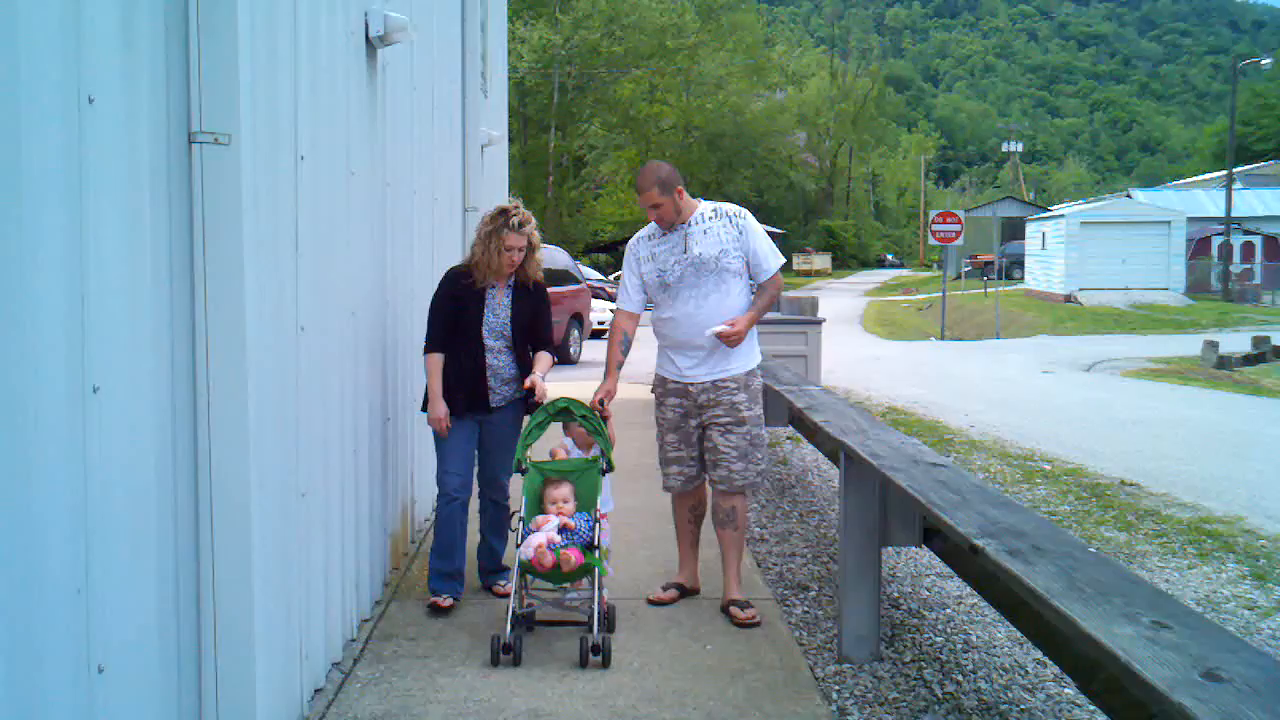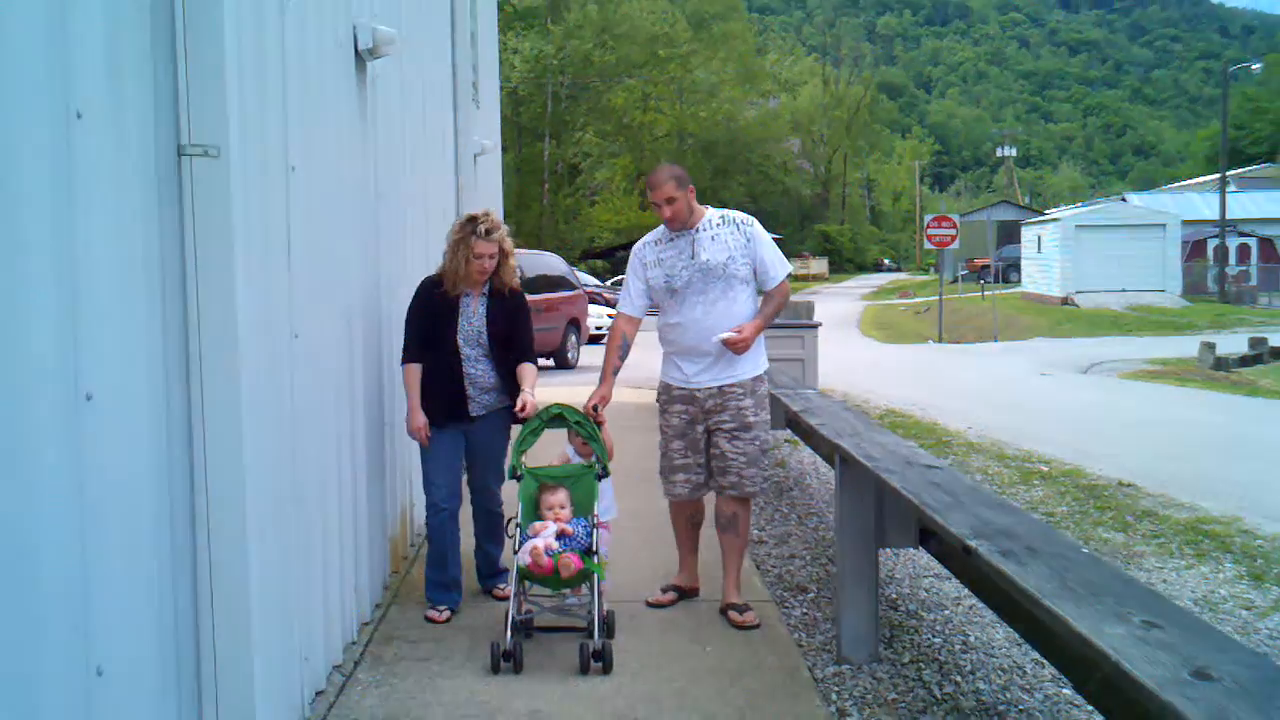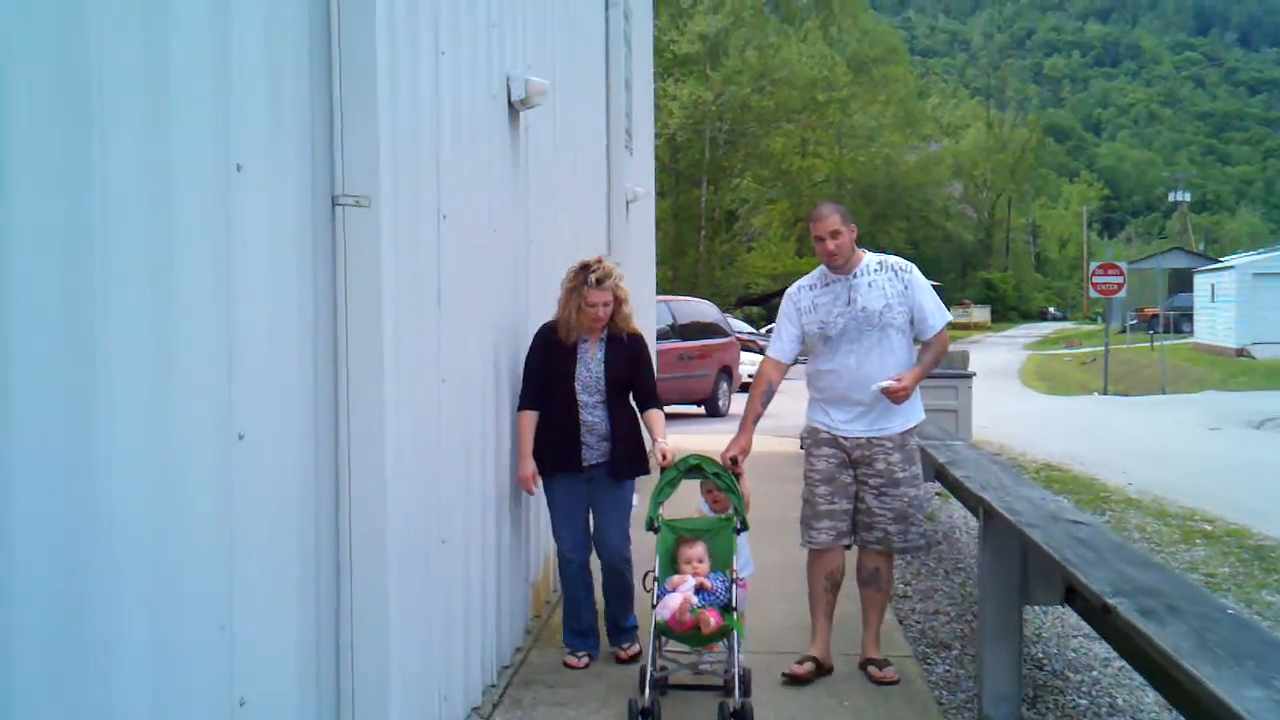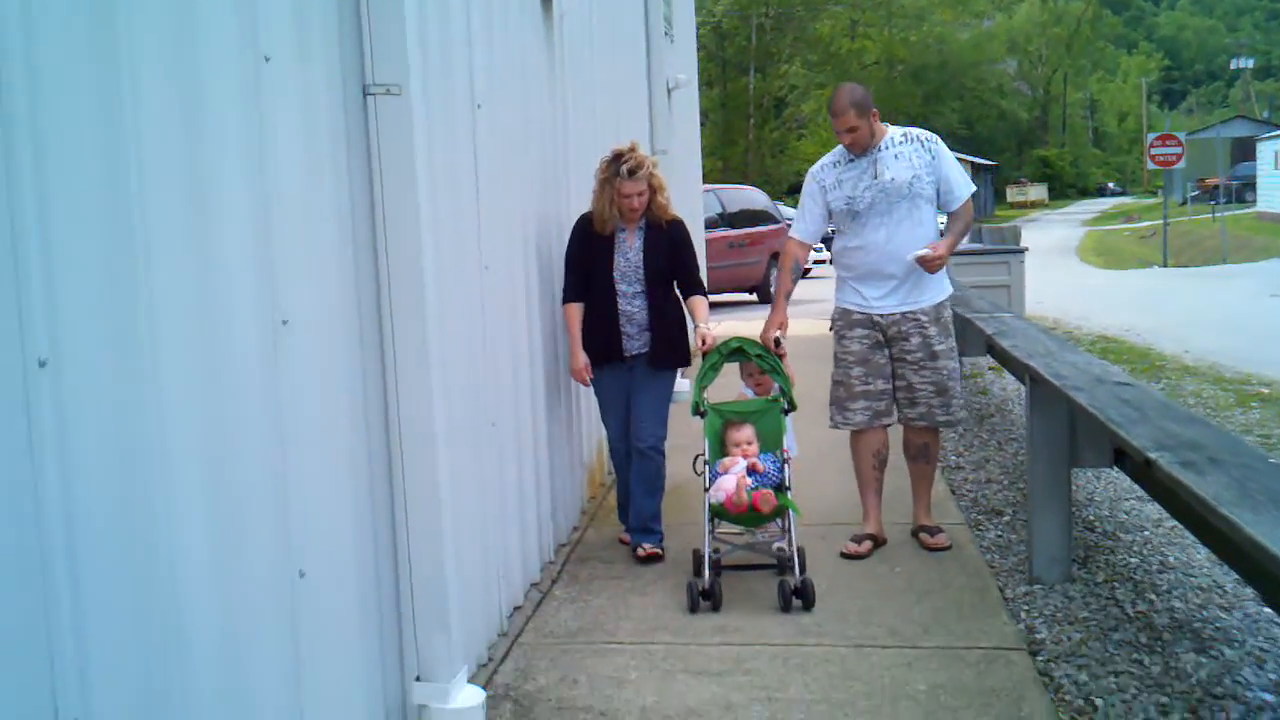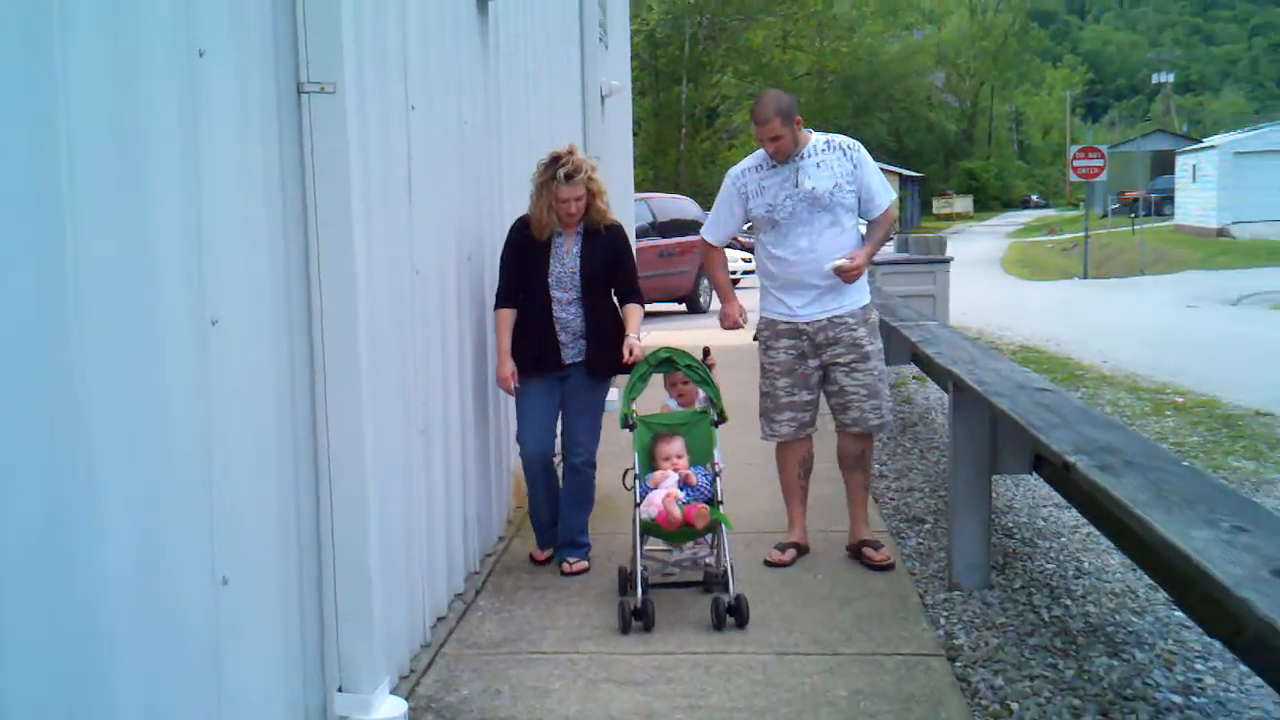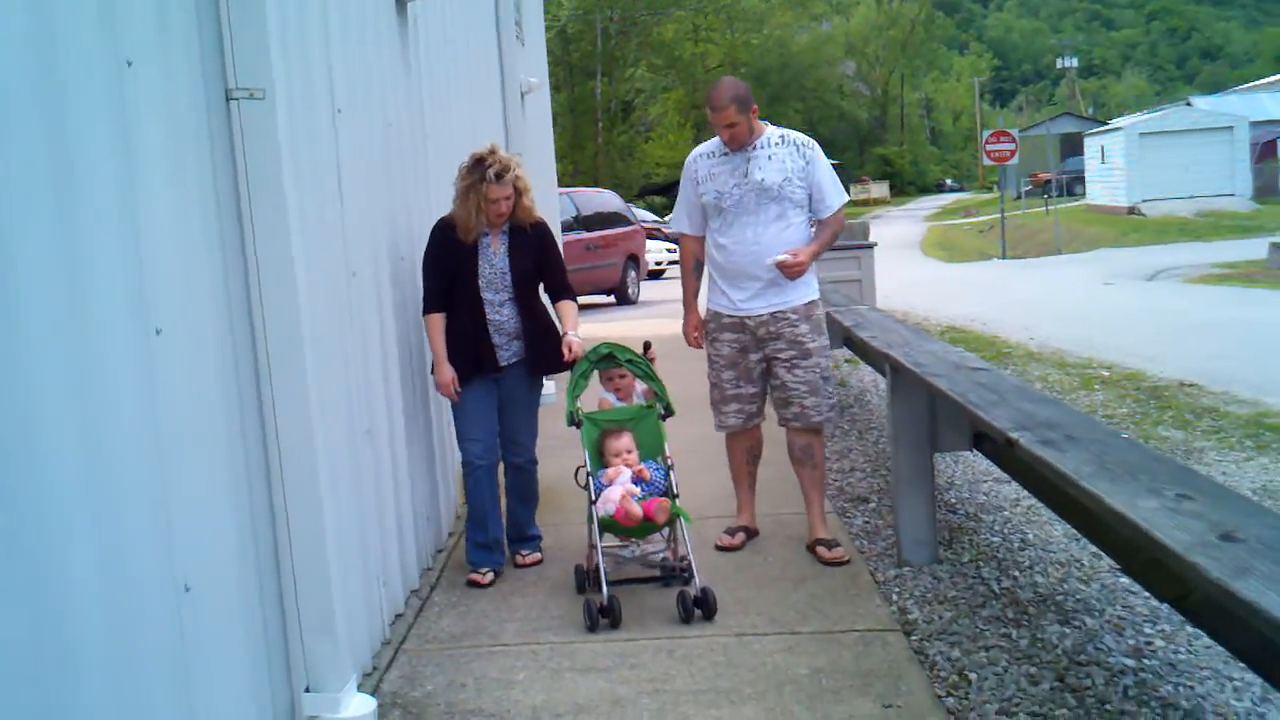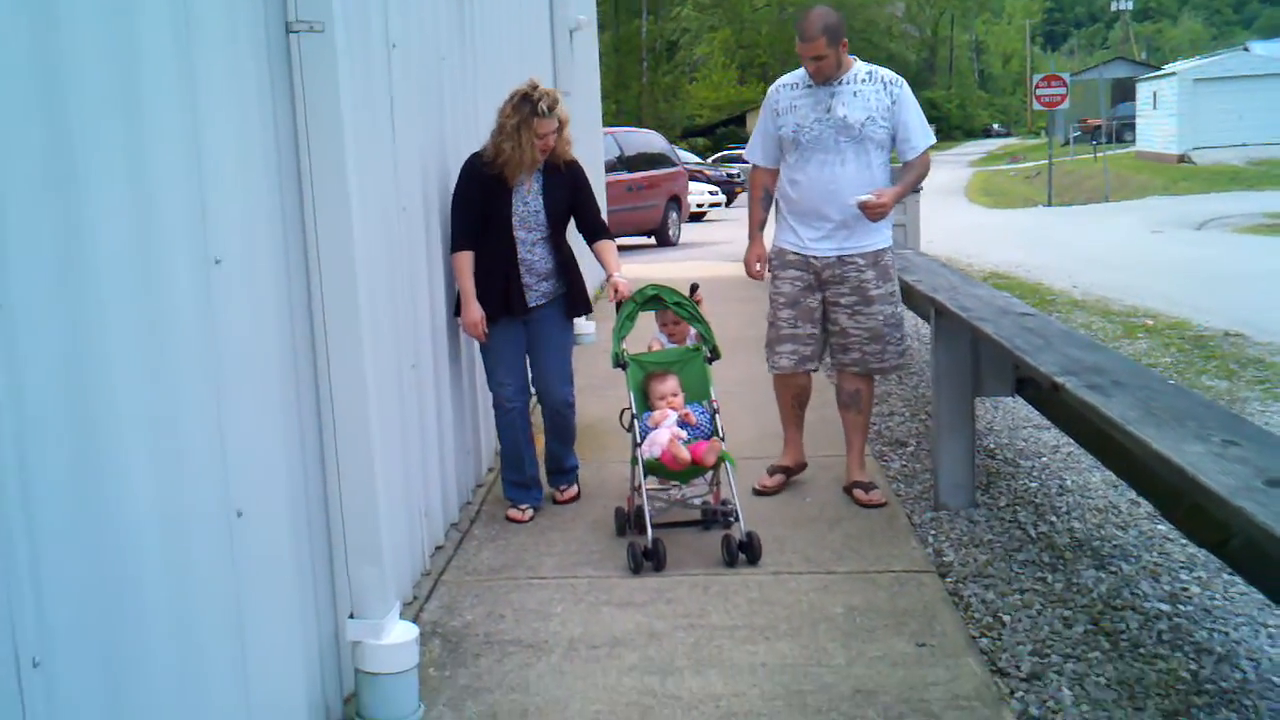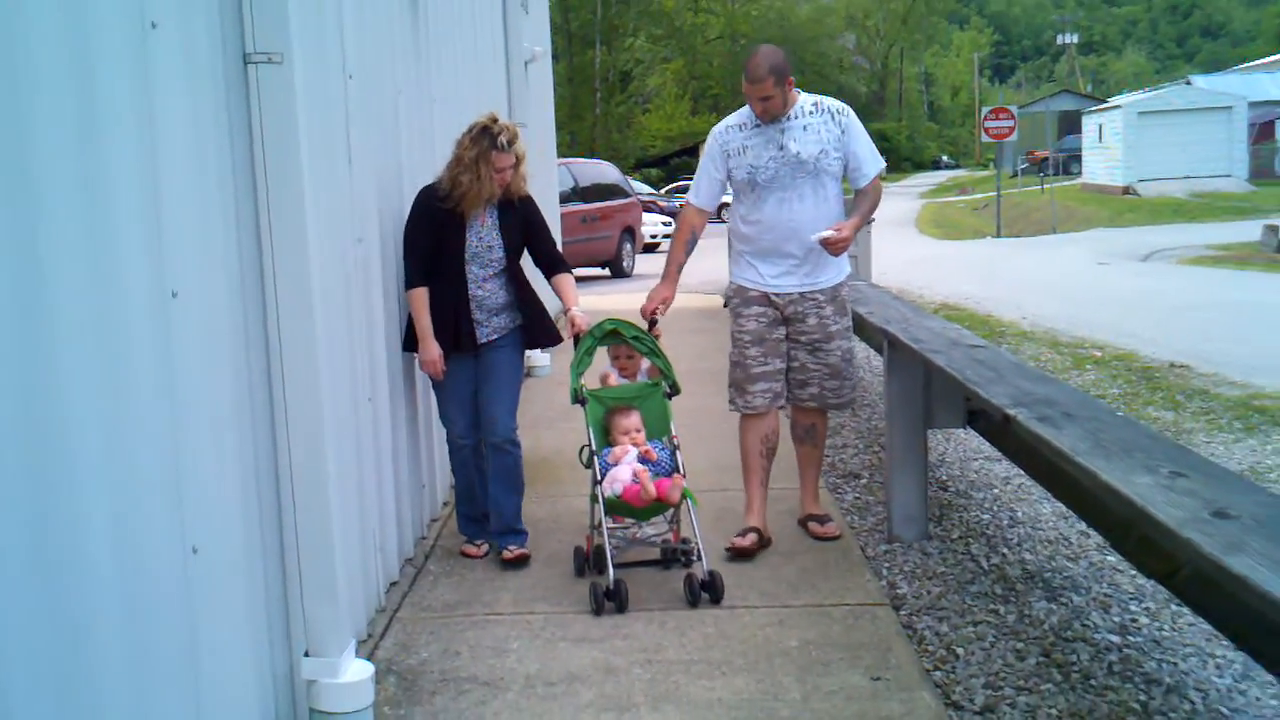
dt=0.4s
person 1, frame 1
left shoulder: (735, 220)
right shoulder: (640, 245)
left elbow: (772, 280)
right elbow: (626, 314)
left wrist: (748, 319)
right wrist: (611, 377)
left hip: (733, 376)
right hip: (674, 379)
left knee: (730, 481)
right knee: (683, 480)
left ankle: (733, 590)
right ankle: (686, 574)
person 1, frame 2
left shoulder: (742, 227)
right shoulder: (645, 251)
left elbow: (779, 288)
right elbow: (626, 319)
left wrist: (755, 326)
right wrist: (606, 383)
left hip: (739, 382)
right hip: (679, 385)
left knee: (735, 488)
right knee: (681, 487)
left ankle: (732, 592)
right ankle: (686, 575)
person 1, frame 3
left shoulder: (901, 274)
right shoulder: (800, 295)
left elbow: (937, 337)
right elbow: (774, 363)
left wrist: (914, 375)
right wrist: (746, 431)
left hip: (890, 434)
right hip: (827, 433)
left knee: (879, 542)
right knee: (823, 539)
left ankle: (871, 648)
right ankle: (819, 649)
person 1, frame 4
left shoulder: (925, 146)
right shoulder: (824, 173)
left elbow: (962, 207)
right elbow: (799, 241)
left wrist: (947, 244)
right wrist: (779, 306)
left hip: (923, 307)
right hip: (857, 312)
left knee: (925, 415)
right knee: (865, 416)
left ankle: (922, 515)
right ankle: (872, 522)
person 1, frame 5
left shoulder: (847, 153)
right shoulder: (743, 176)
left elbow: (884, 214)
right elbow: (714, 242)
left wrist: (865, 253)
right wrist: (727, 299)
left hip: (848, 313)
right hip: (782, 321)
left knee: (859, 423)
right knee: (790, 428)
left ankle: (861, 531)
right ankle: (796, 531)
person 1, frame 6
left shoulder: (801, 150)
right shoulder: (699, 163)
left elbow: (833, 216)
right elbow: (692, 241)
left wrist: (810, 251)
right wrist: (690, 308)
left hip: (793, 308)
right hip: (727, 313)
left knee: (804, 419)
right knee: (737, 419)
left ankle: (819, 527)
right ankle: (745, 517)
person 1, frame 7
left shoulder: (888, 88)
right shoulder: (781, 93)
left elbow: (919, 159)
right elbow: (764, 170)
left wrist: (895, 193)
right wrist: (756, 238)
left hip: (864, 251)
right hip: (795, 251)
left knee: (858, 363)
right knee: (788, 360)
left ankle: (856, 470)
right ankle: (791, 453)
person 1, frame 8
left shoulder: (835, 117)
right shoulder: (726, 135)
left elbow: (869, 185)
right elbow: (696, 209)
left wrist: (853, 224)
right wrist: (669, 280)
left hip: (821, 286)
right hip: (754, 288)
left knee: (813, 400)
right knee: (756, 401)
left ankle: (810, 503)
right ankle: (755, 518)
person 2, frame 1
left shoulder: (533, 290)
right shoulder: (457, 281)
left elbow: (543, 344)
right elbow: (435, 343)
left wrist: (538, 373)
right wrist: (436, 397)
left hip: (506, 403)
right hip: (459, 403)
left knee: (497, 489)
right knee: (453, 489)
left ankle: (494, 570)
right ankle: (444, 584)
person 2, frame 2
left shoulder: (510, 297)
right shoulder: (433, 291)
left elbow: (524, 353)
right elbow: (413, 353)
left wrist: (526, 389)
right wrist: (415, 408)
left hip: (491, 412)
right hip: (442, 413)
left knee: (488, 497)
right knee: (441, 502)
left ankle: (493, 574)
right ankle: (442, 594)
person 2, frame 3
left shoulder: (630, 342)
right shoulder: (549, 338)
left elbow: (647, 398)
right elbow: (530, 400)
left wrist: (660, 438)
right wrist: (526, 456)
left hip: (613, 461)
right hip: (562, 463)
left knee: (615, 549)
right knee: (572, 553)
left ankle: (624, 631)
right ankle: (580, 641)
person 2, frame 4
left shoulder: (670, 229)
right shoulder: (588, 229)
left elbow: (691, 285)
right elbow: (574, 292)
left wrist: (701, 324)
right wrist: (577, 348)
left hip: (656, 351)
right hip: (607, 352)
left knee: (647, 442)
right knee: (620, 442)
left ankle: (646, 533)
right ankle: (631, 520)
person 2, frame 5
left shoulder: (609, 234)
right shoulder: (525, 232)
left elbow: (629, 293)
right elbow: (507, 297)
left wrist: (632, 334)
right wrist: (505, 356)
left hip: (590, 360)
right hip: (536, 360)
left knee: (580, 456)
right knee: (534, 451)
left ankle: (574, 545)
right ankle: (546, 532)
person 2, frame 6
left shoulder: (534, 231)
right shoulder: (448, 234)
left elbow: (559, 287)
right elbow: (434, 302)
left wrist: (570, 331)
right wrist: (442, 361)
left hip: (522, 359)
right hip: (470, 363)
left knee: (521, 453)
right knee: (478, 457)
left ankle: (525, 539)
right ankle: (484, 556)
person 2, frame 7
left shoulder: (566, 170)
right shoulder: (480, 170)
left elbow: (594, 227)
right elbow: (463, 240)
left wrist: (614, 273)
right wrist: (469, 301)
left hip: (551, 299)
right hip: (497, 302)
left knee: (558, 395)
right knee: (509, 400)
left ankle: (564, 473)
right ankle: (522, 493)
person 2, frame 8
left shoulder: (519, 204)
right shoulder: (433, 204)
left elbow: (552, 261)
right elbow: (416, 277)
left wrist: (572, 307)
right wrist: (426, 339)
left hip: (503, 334)
right hip: (450, 338)
left knee: (500, 433)
right knee: (462, 437)
left ankle: (508, 534)
right ankle: (476, 528)
